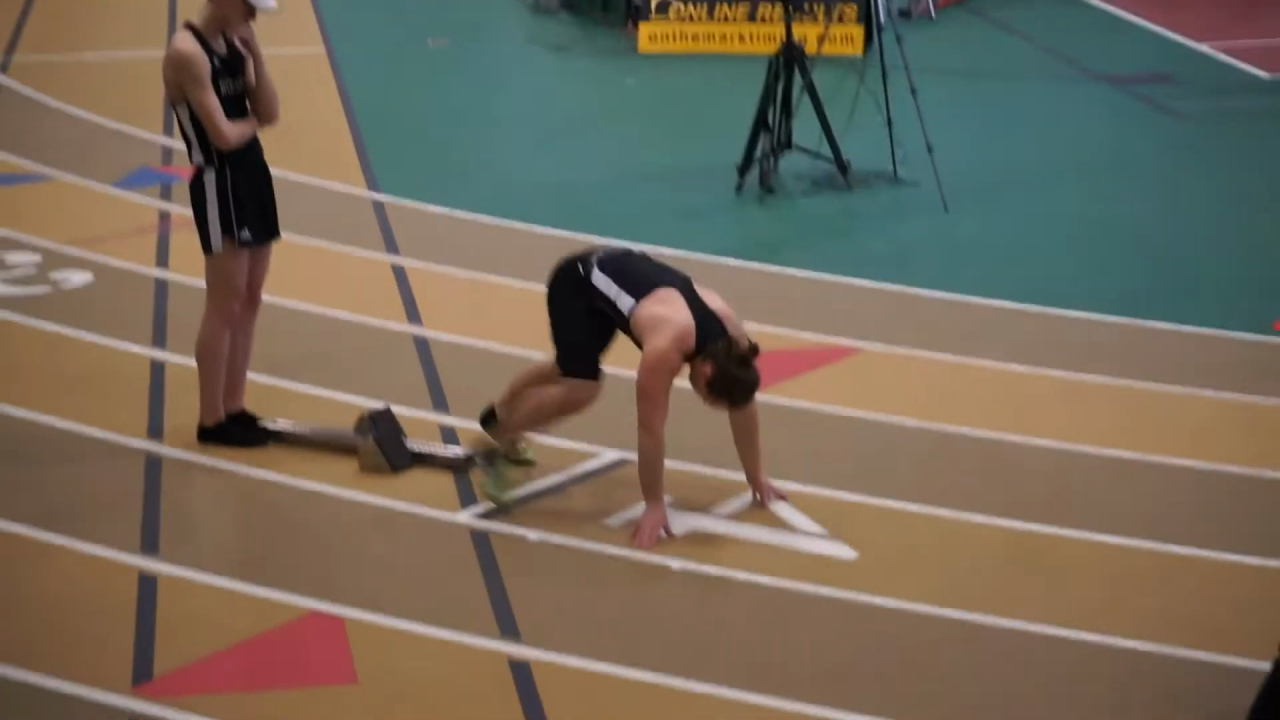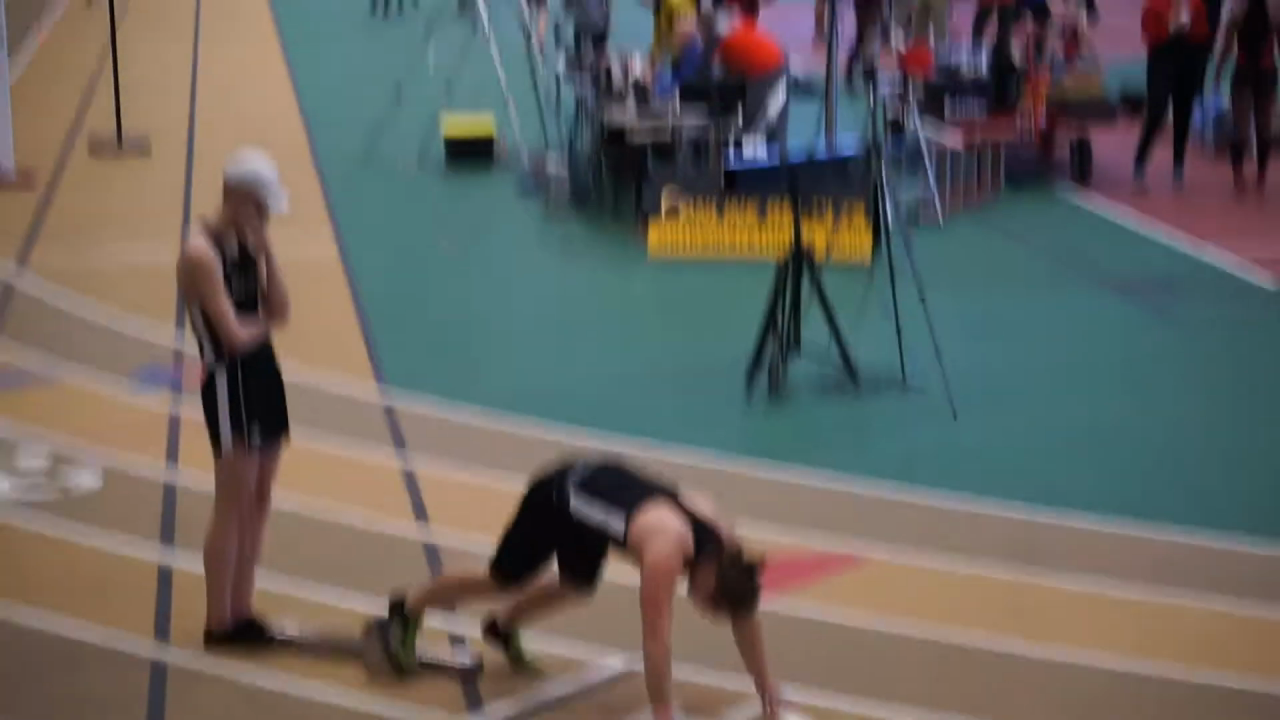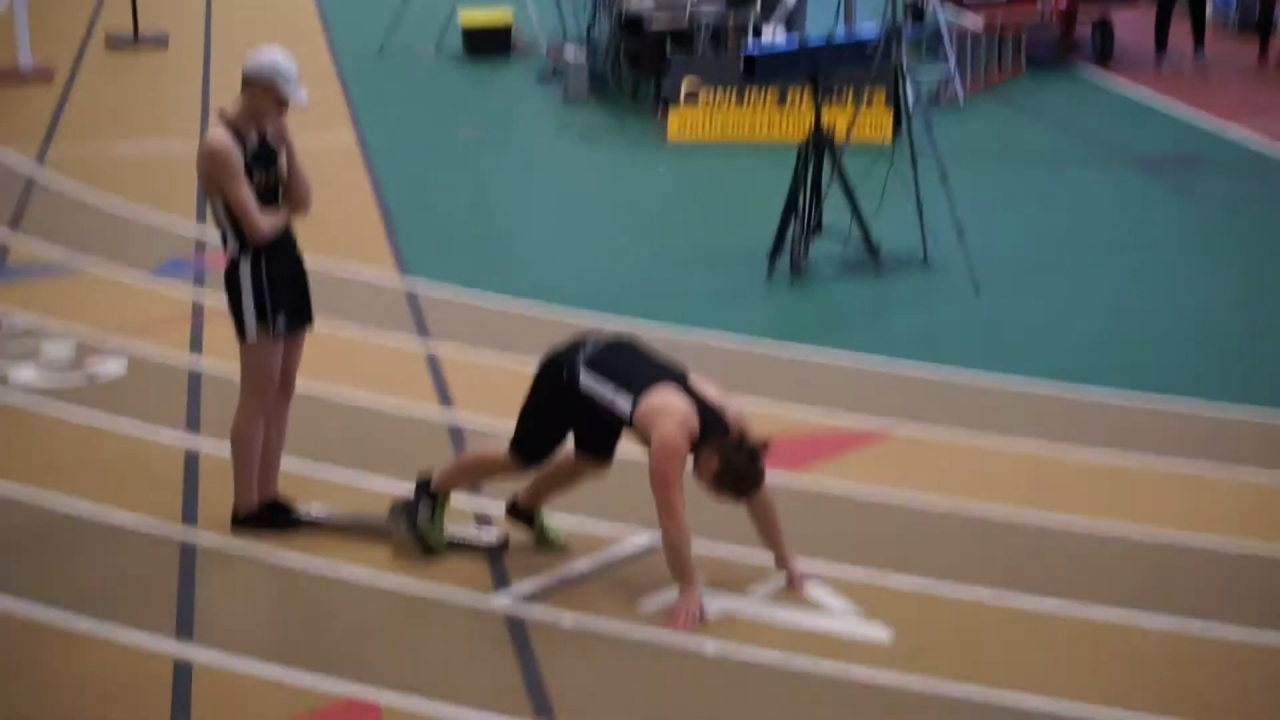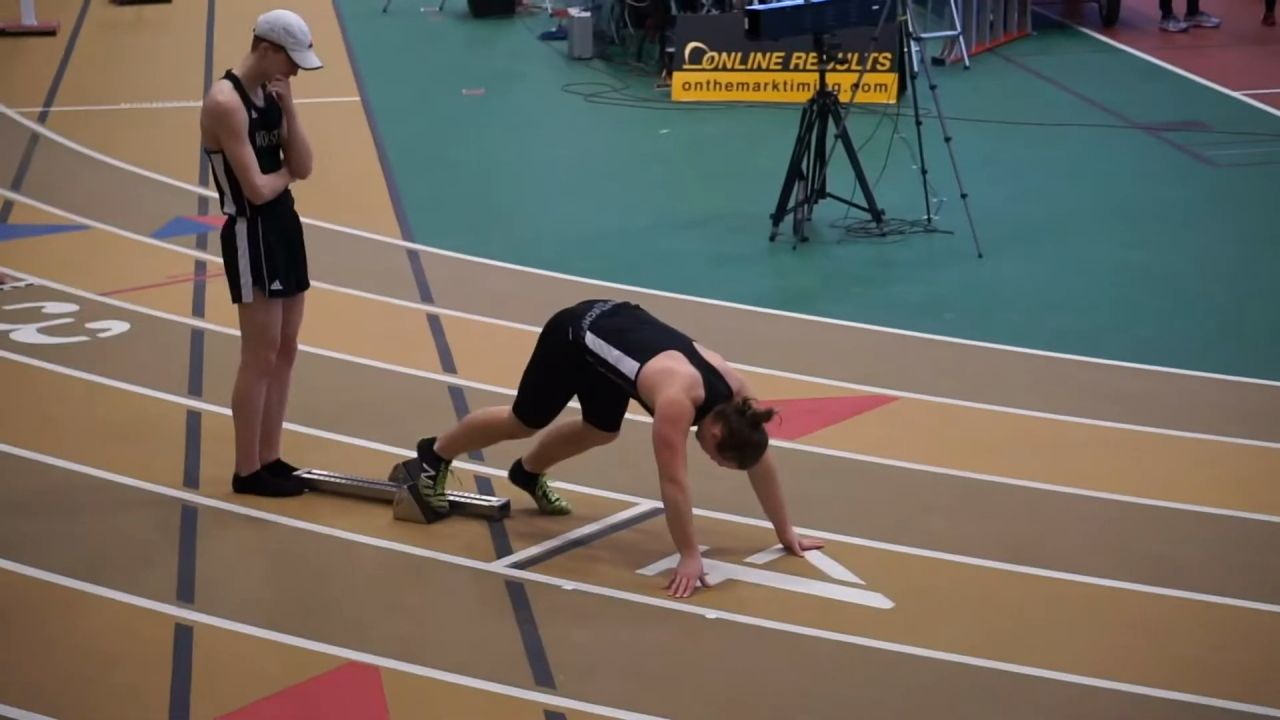
dt=0.4s
person 1, frame 1
left shoulder: (234, 44)
right shoulder: (187, 52)
left elbow: (269, 114)
right elbow: (224, 136)
left wrist: (255, 55)
right wrist: (252, 122)
left hip: (253, 175)
right hip: (220, 185)
left knee: (249, 303)
right knee: (224, 308)
left ankle: (233, 408)
right ankle: (212, 420)
person 1, frame 2
left shoulder: (248, 246)
right shoulder: (200, 253)
left elbow: (279, 313)
right elbow: (235, 337)
left wrist: (268, 256)
right wrist: (263, 322)
left hip: (264, 375)
right hip: (232, 384)
left knee: (258, 502)
right knee: (233, 508)
left ankle: (241, 610)
right ankle: (219, 622)
person 1, frame 3
left shoulder: (267, 136)
right shoulder: (221, 145)
left elbow: (301, 203)
right elbow: (258, 227)
left wrist: (288, 148)
right wrist: (285, 210)
left hip: (286, 265)
right hip: (254, 274)
left knee: (283, 390)
right knee: (258, 395)
left ankle: (267, 494)
right ankle: (246, 506)
person 1, frame 4
left shoulder: (270, 94)
right shoulder: (225, 102)
left elbow: (303, 167)
right elbow: (257, 189)
left wrist: (288, 108)
right wrist: (285, 171)
left hip: (284, 227)
right hip: (251, 236)
left knee: (285, 352)
right knee: (260, 357)
left ankle: (269, 458)
right ankle: (247, 470)
person 2, frame 1
left shoulder: (731, 335)
right shoulder: (668, 345)
left elbow: (744, 409)
right elbow: (650, 429)
left wrist: (757, 478)
right wrist: (654, 507)
left hip: (612, 277)
right hip: (577, 283)
left knee: (567, 372)
right knee: (578, 391)
left ankle: (498, 416)
right ankle: (498, 445)
person 2, frame 2
left shoulder: (722, 541)
right shoulder: (667, 552)
left elbow: (743, 616)
right elbow: (656, 637)
left wrist: (764, 683)
left hip: (591, 490)
right hip: (559, 497)
left knee: (577, 588)
right knee: (500, 582)
left ankle: (504, 628)
right ankle: (405, 611)
person 2, frame 3
left shoulder: (730, 424)
right shoulder: (675, 433)
left elbow: (756, 494)
right elbow: (672, 517)
left wrist: (785, 563)
right wrist: (688, 591)
left hip: (606, 361)
right hip: (572, 372)
left knee: (593, 462)
right knee: (523, 460)
left ankle: (524, 507)
right ankle: (432, 490)
person 2, frame 4
left shoulder: (736, 391)
right shoulder: (679, 399)
left elbow: (761, 463)
right elbow: (673, 482)
left wrist: (785, 531)
right wrist: (689, 556)
left hip: (614, 325)
right hip: (576, 333)
left knee: (601, 432)
right knee: (522, 422)
left ankle: (528, 472)
right ankle: (434, 455)
